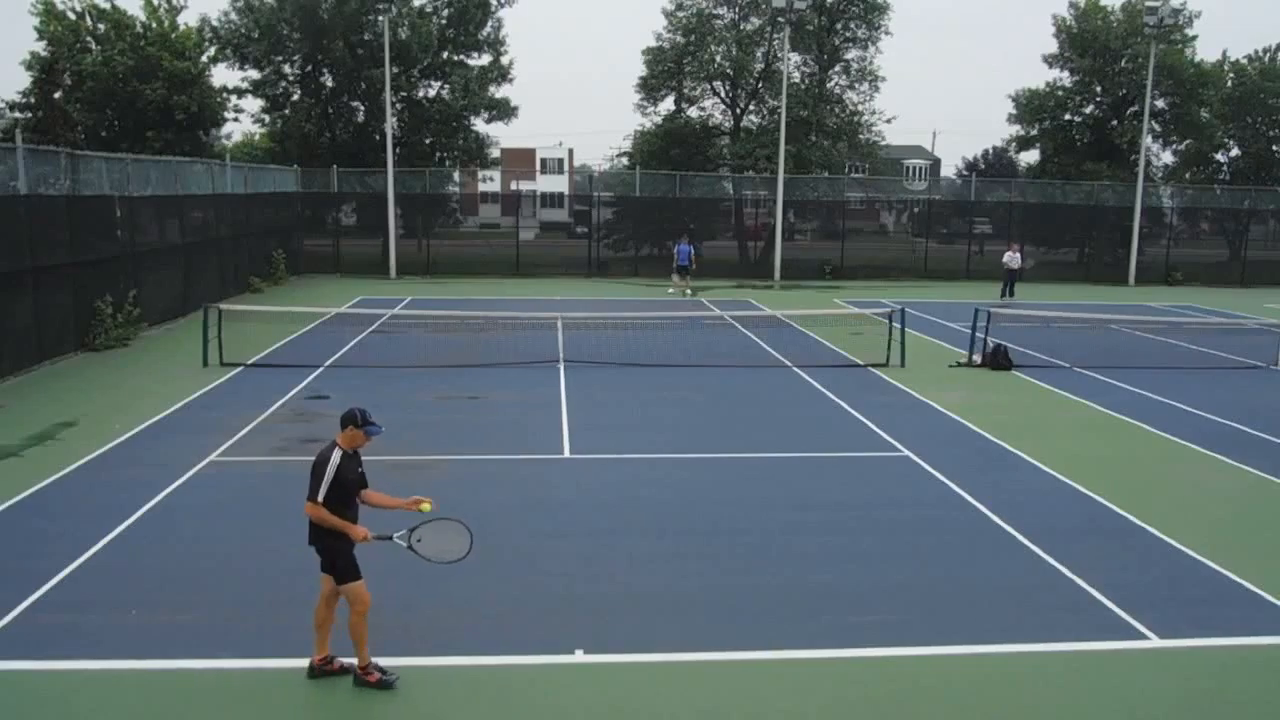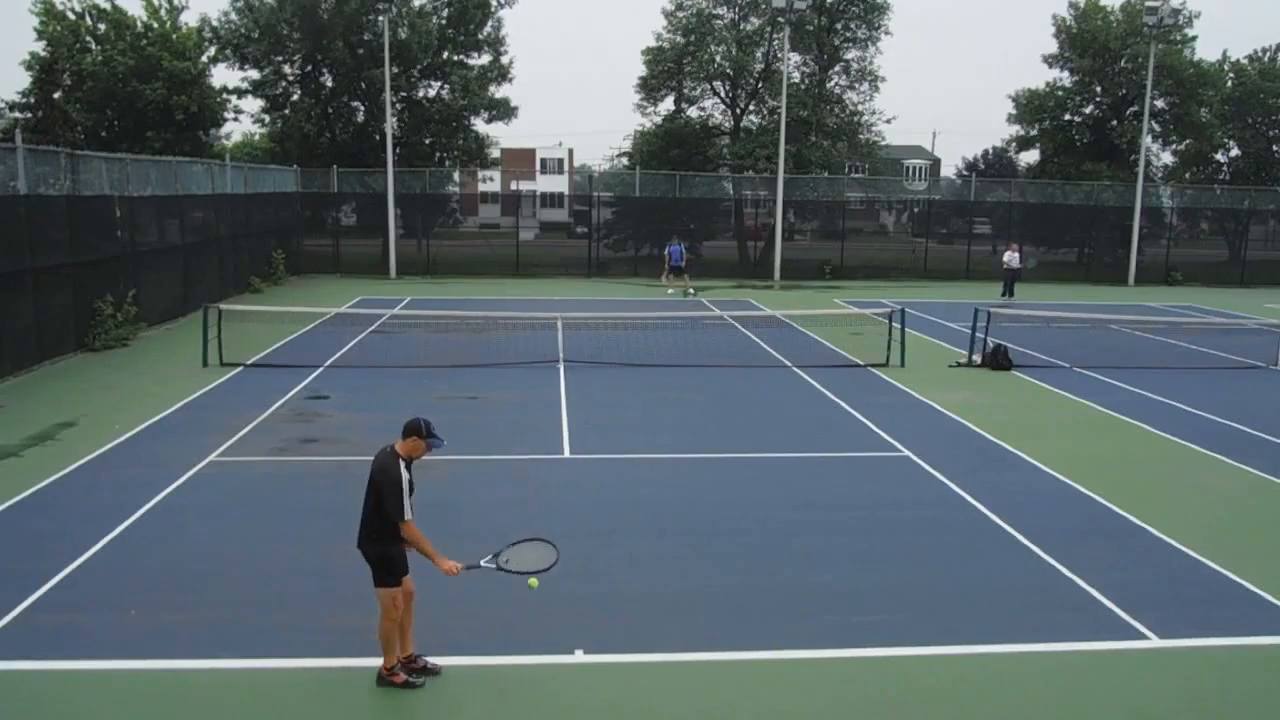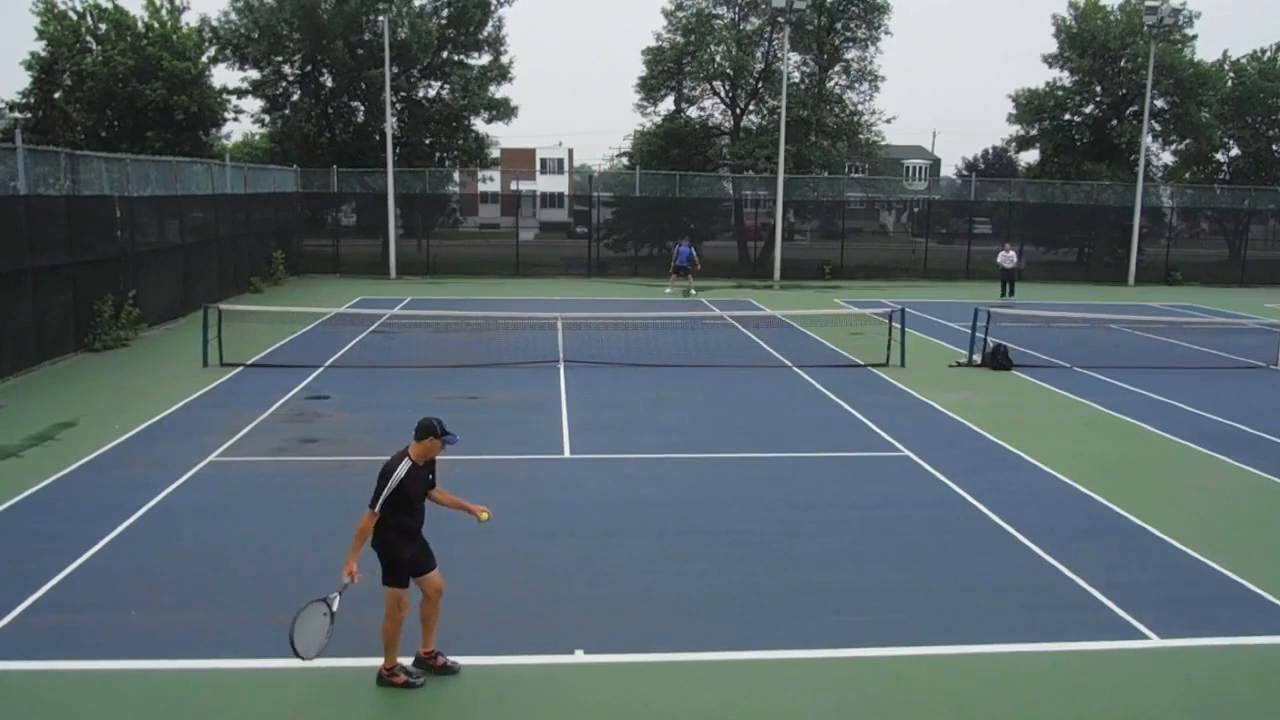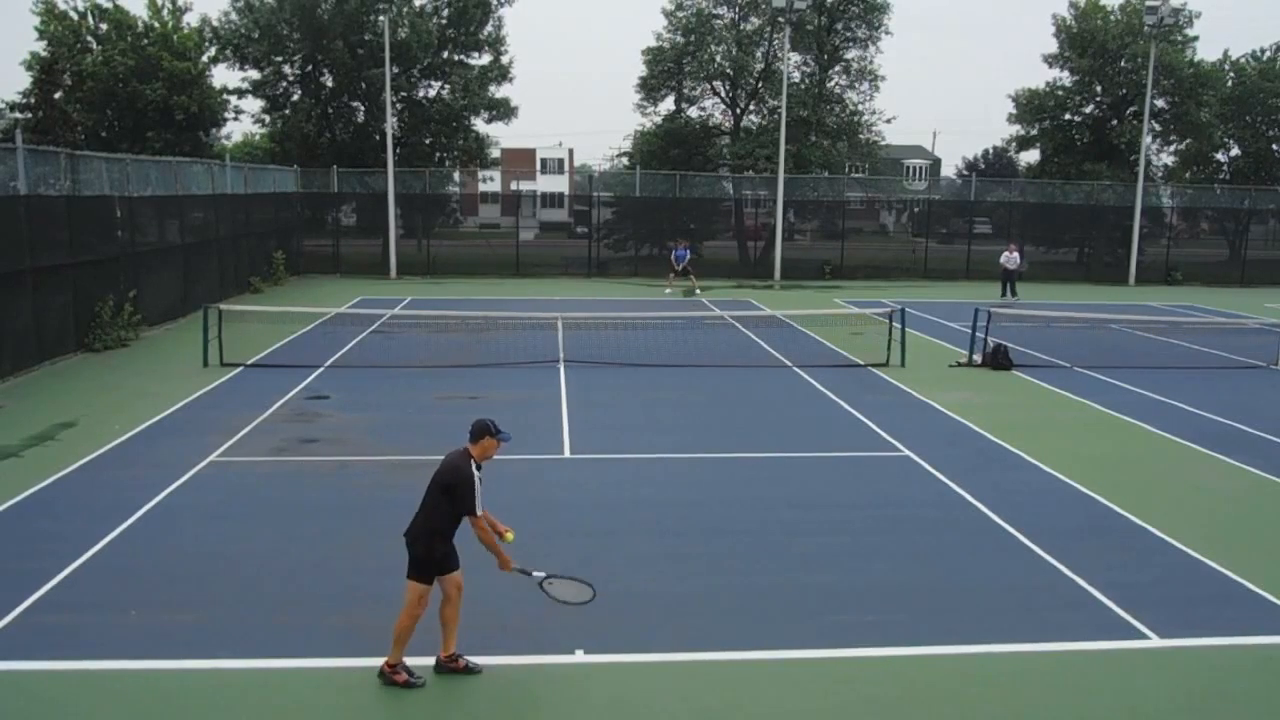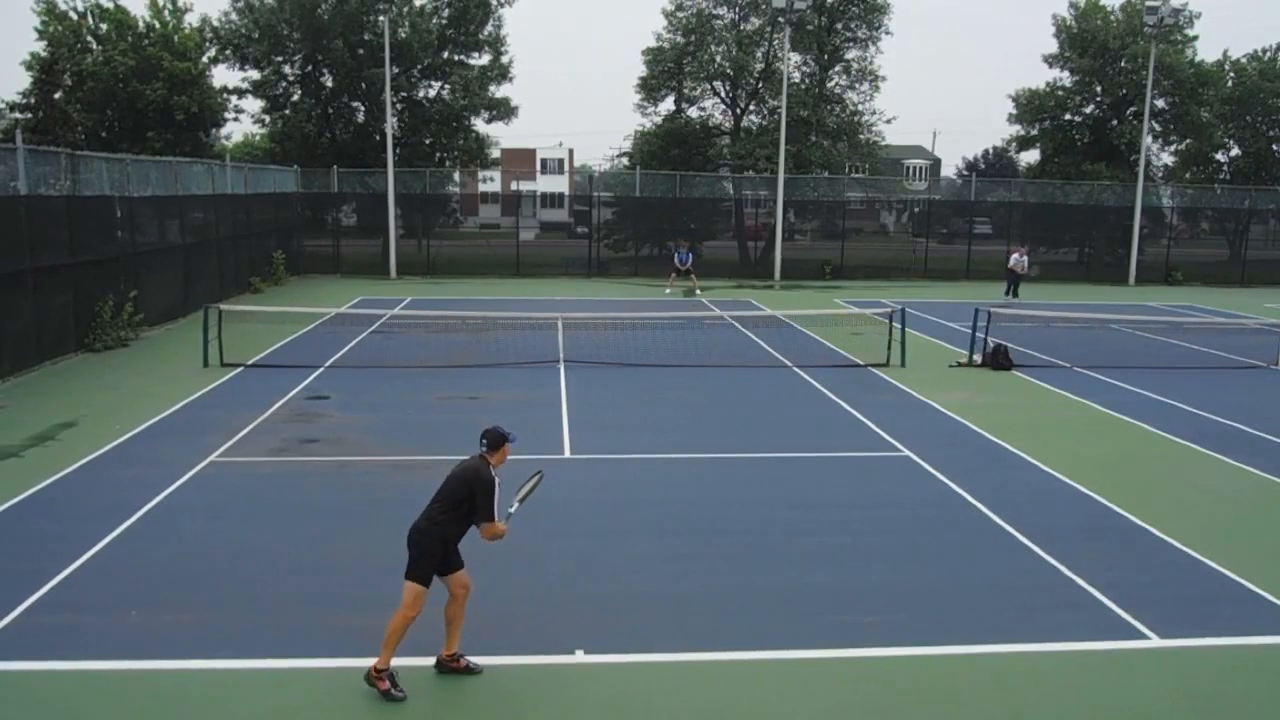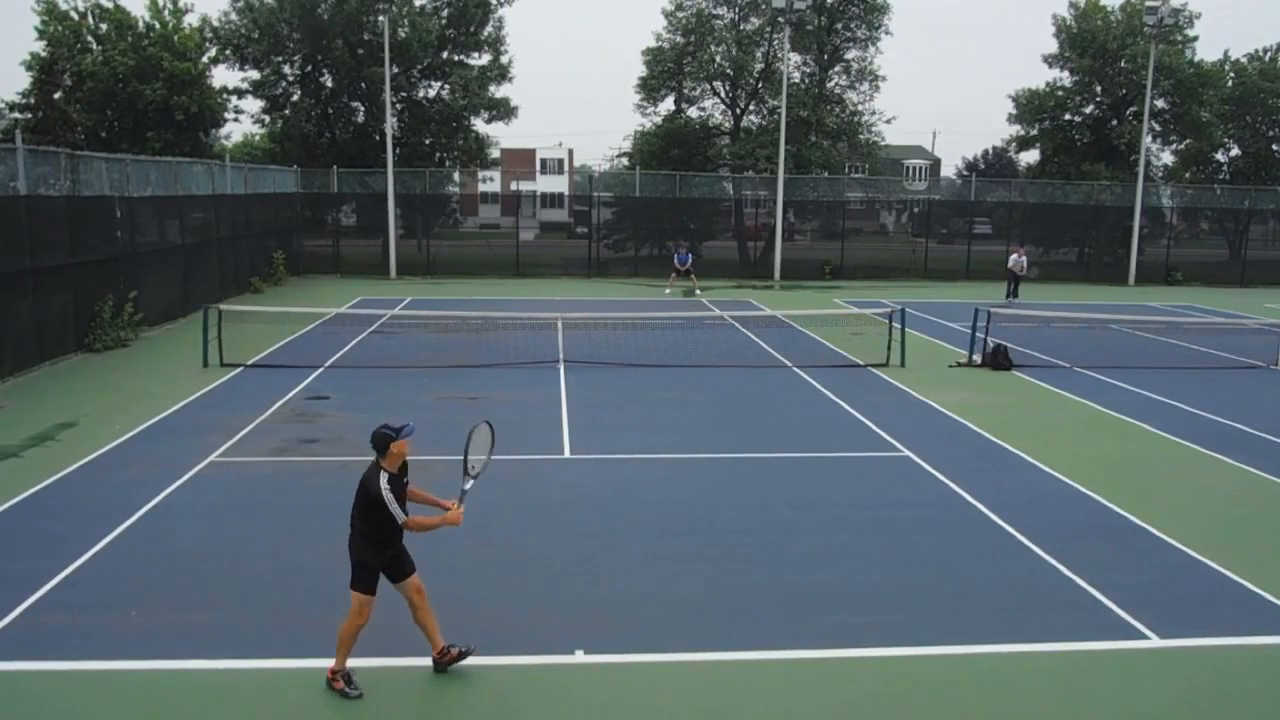
dt=0.7s
person 1, frame 1
left shoulder: (353, 456)
right shoulder: (329, 462)
left elbow: (364, 494)
right elbow: (312, 509)
left wrist: (405, 503)
right wrist: (350, 528)
left hip: (339, 540)
right hip: (332, 541)
left knee: (329, 597)
right knee: (361, 602)
left ankle: (321, 659)
right ankle: (365, 669)
person 1, frame 2
left shoulder: (390, 453)
right shoulder: (396, 474)
right elbow: (407, 528)
left wrist: (416, 545)
right wrist: (439, 561)
left hip: (389, 539)
right hip: (380, 545)
left knee: (407, 596)
right knee: (393, 608)
left ankle: (407, 657)
right ankle: (389, 670)
person 1, frame 3
left shoulder: (428, 462)
right shoulder: (397, 472)
left elbow: (433, 491)
right elbow: (370, 516)
left wrist: (469, 507)
right wrist: (352, 559)
left hip: (415, 539)
right hip: (392, 545)
left knee: (435, 590)
right knee: (397, 610)
left ankle: (427, 654)
right ankle: (389, 670)
person 1, frame 4
left shoulder: (463, 459)
right shoulder: (467, 473)
right elbow: (478, 525)
left wrist: (496, 524)
right wrist: (501, 557)
left hip: (439, 537)
right hip: (425, 540)
left knee: (454, 590)
right knee: (416, 605)
left ankle: (447, 656)
right ankle: (392, 666)
person 1, frame 5
left shoulder: (473, 465)
right shoulder: (487, 478)
right elbow: (488, 533)
left wrist: (491, 524)
right wrist: (501, 530)
left hip: (440, 539)
right hip: (427, 540)
left knee: (461, 589)
right knee: (411, 608)
left ankle: (449, 656)
right ankle: (380, 671)
person 1, frame 6
left shoulder: (398, 465)
right shoulder: (378, 487)
left elbow: (406, 490)
right elbow: (411, 524)
left wrist: (440, 503)
right wrist: (448, 520)
left hip: (391, 545)
right hip: (366, 550)
left knee: (417, 593)
right knee: (359, 615)
left ankle: (441, 653)
right ankle: (337, 672)
